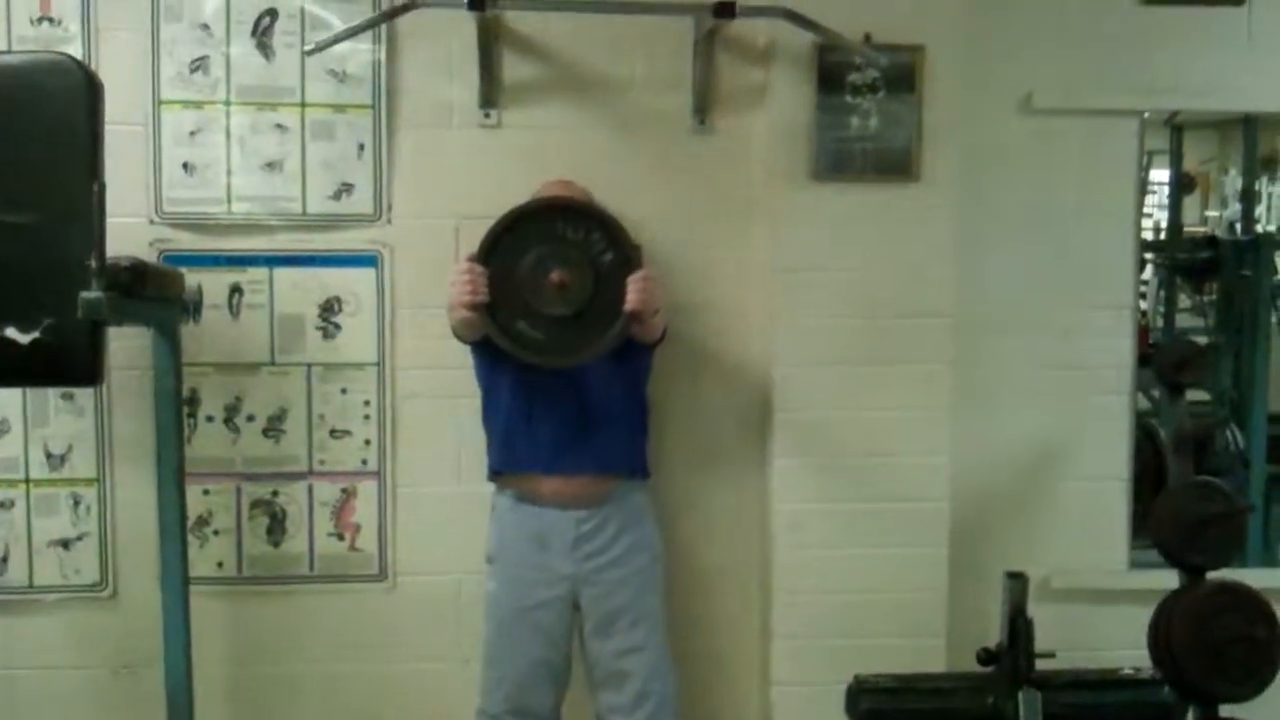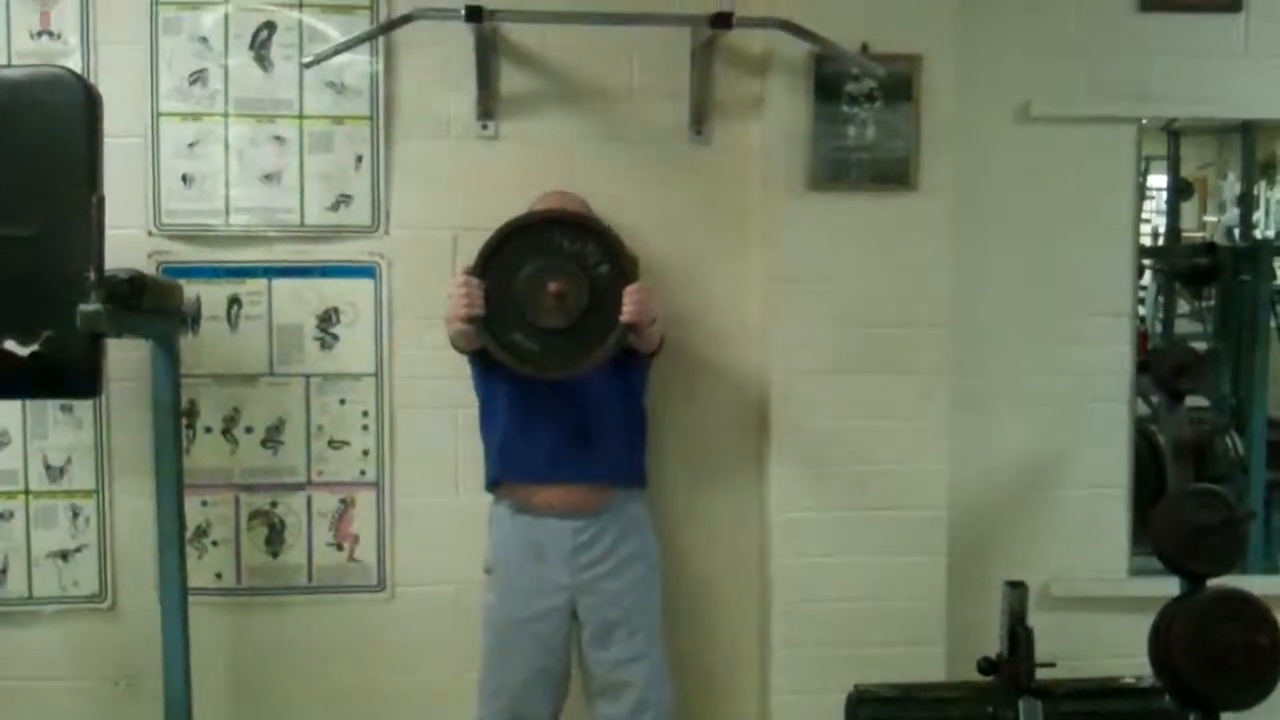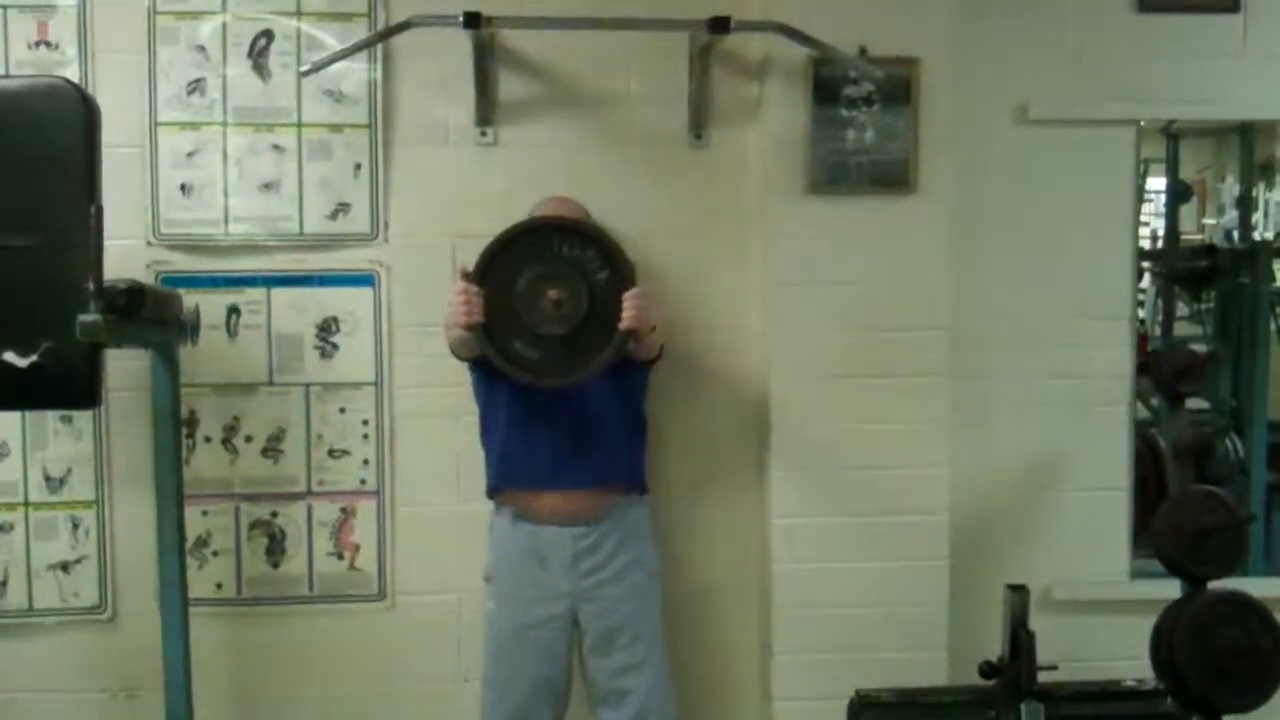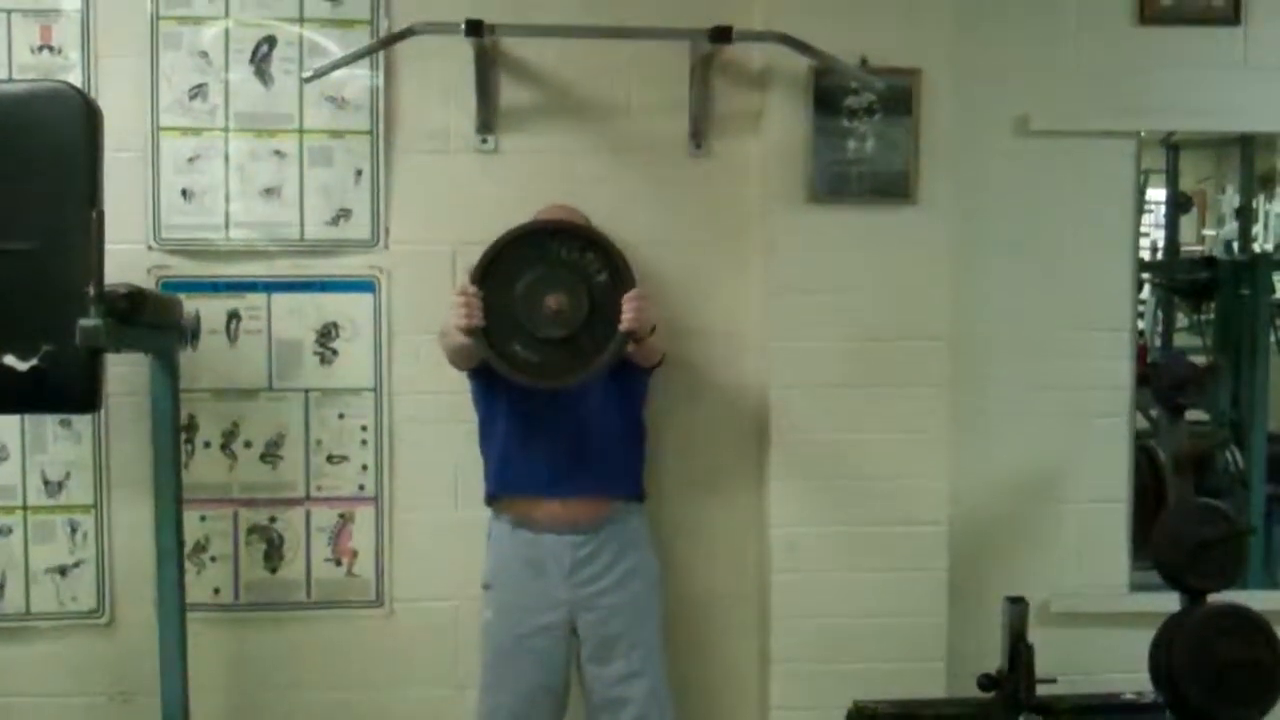
dt=0.2s
person 1, frame 1
left shoulder: (617, 304)
left elbow: (650, 329)
right elbow: (469, 327)
left wrist: (648, 310)
right wrist: (463, 306)
left hip: (618, 518)
right hip: (525, 521)
person 1, frame 2
left shoulder: (615, 313)
left elbow: (648, 339)
right elbow: (468, 338)
left wrist: (646, 320)
right wrist: (460, 317)
left hip: (615, 528)
right hip: (523, 531)
person 1, frame 3
left shoulder: (614, 320)
left elbow: (647, 347)
right elbow: (466, 345)
left wrist: (644, 328)
right wrist: (460, 323)
left hip: (615, 535)
right hip: (523, 539)
person 1, frame 4
left shoulder: (614, 328)
left elbow: (650, 354)
right elbow: (463, 354)
left wrist: (645, 331)
right wrist: (459, 331)
left hip: (614, 543)
right hip: (522, 547)
